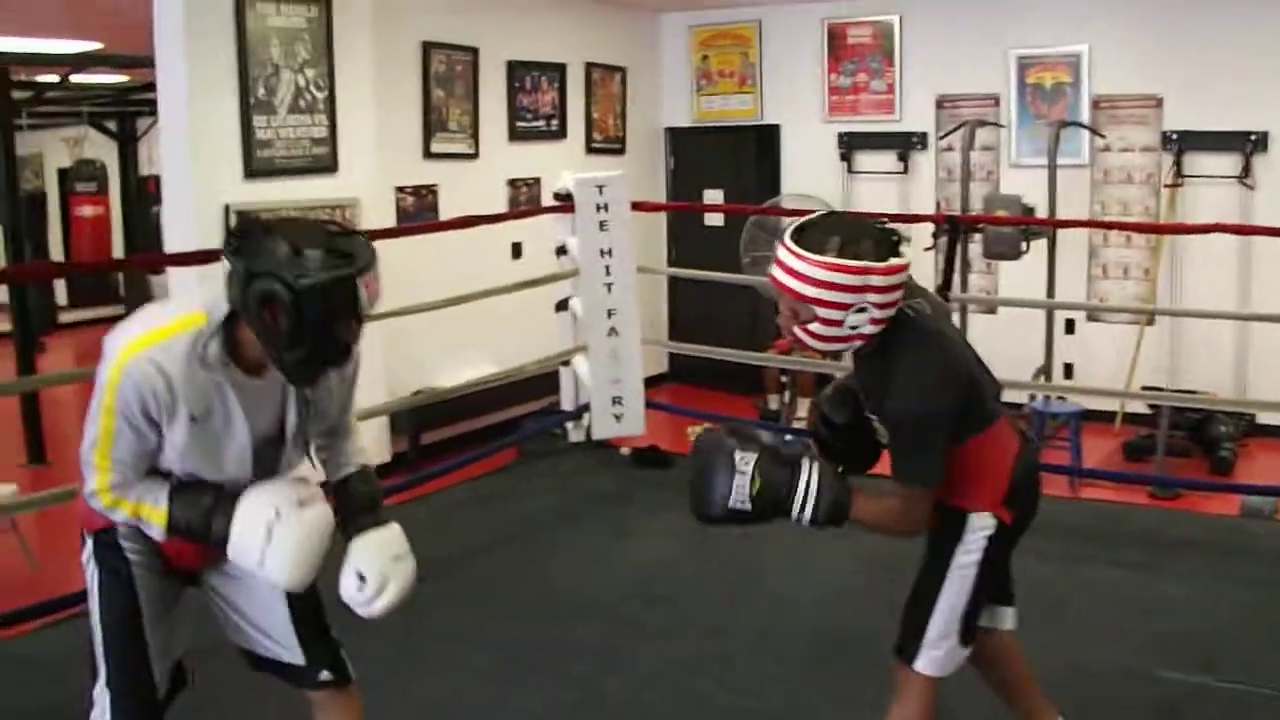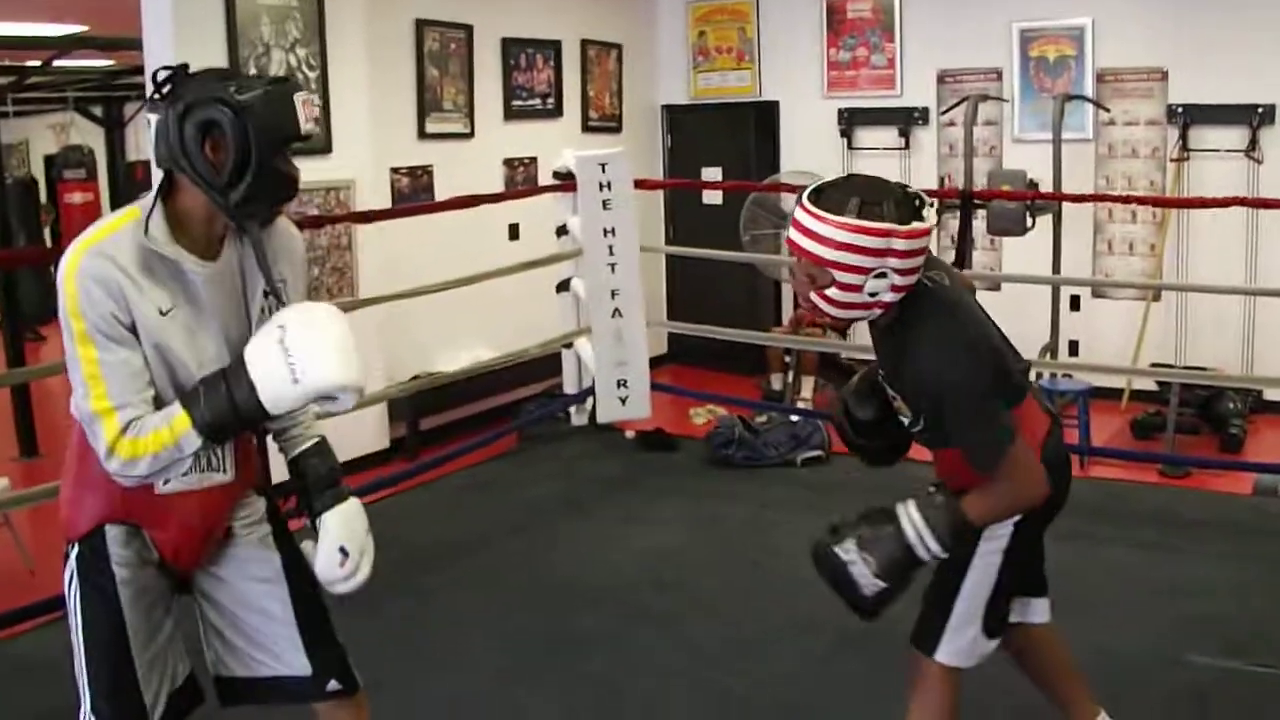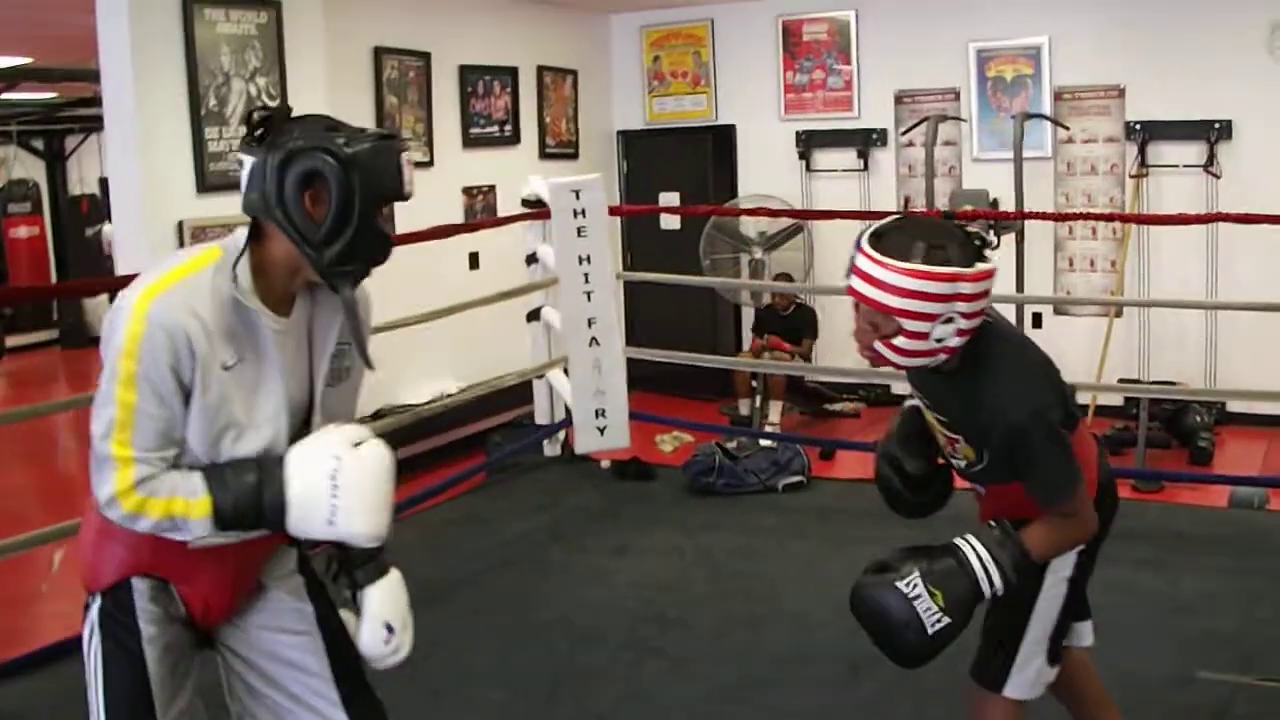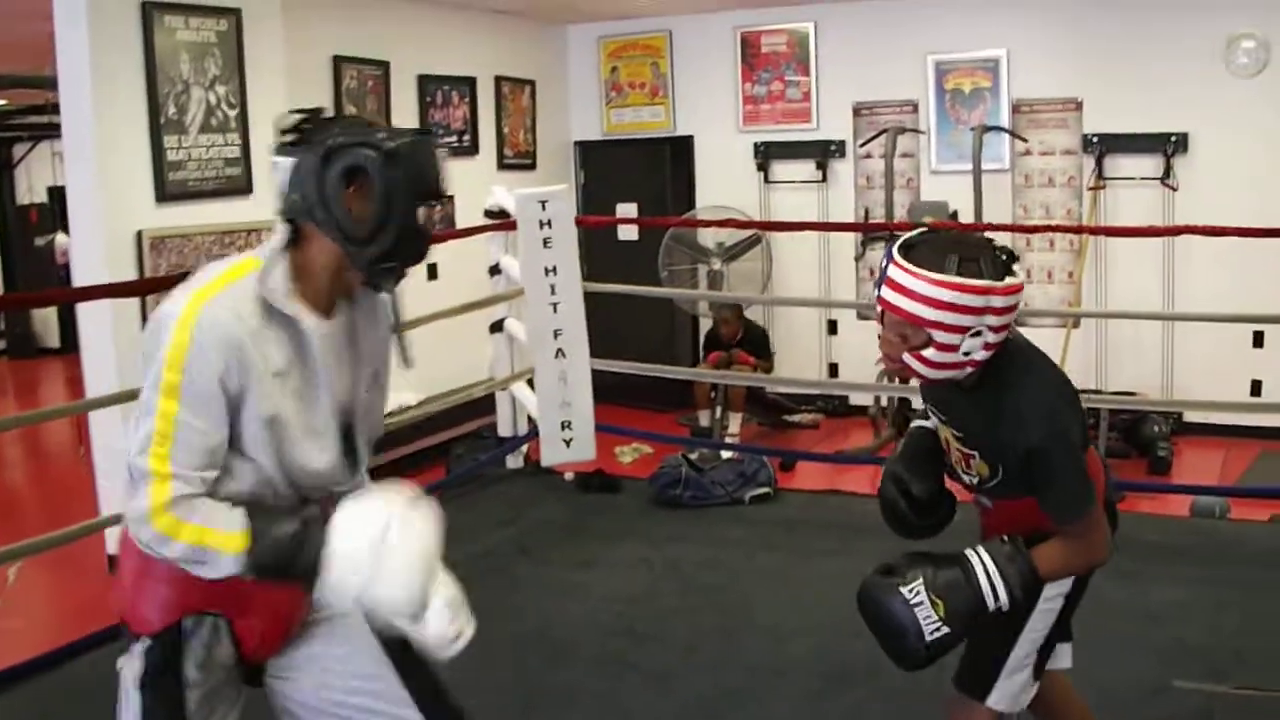
dt=0.5s
person 1, frame 1
left shoulder: (324, 353)
right shoulder: (146, 355)
left elbow: (333, 431)
right elbow: (110, 485)
left wrist: (368, 518)
right wrist: (219, 524)
left hip: (256, 525)
right hip: (139, 522)
left knee: (328, 679)
person 1, frame 2
left shoulder: (276, 242)
right shoulder: (99, 265)
right elbow: (124, 448)
left wrist: (325, 486)
right wrist: (244, 390)
left hip: (233, 500)
right hip: (122, 515)
person 1, frame 3
left shoulder: (339, 299)
right shoulder: (165, 308)
right elbow: (125, 491)
left wrist: (366, 561)
right wrist: (273, 493)
left hip: (262, 556)
right hip: (148, 565)
person 1, frame 4
left shoulder: (366, 309)
right shoulder: (210, 317)
right elbow: (164, 514)
left wrist: (407, 562)
right wrist: (313, 550)
left hip: (307, 590)
right hip: (192, 592)
person 2, frame 1
left shoulder: (914, 390)
right shoulder: (893, 297)
left elbow: (911, 513)
right elbow: (935, 311)
left wrist: (795, 487)
right wrist: (854, 392)
left hip: (984, 499)
right hip: (983, 472)
left knee: (919, 667)
right knee: (978, 627)
person 2, frame 2
left shoulder: (941, 364)
right shoulder: (914, 281)
left elbow: (1021, 485)
left wrist: (911, 531)
right wrist: (879, 386)
left hip: (1022, 480)
right hip: (1010, 452)
left knee: (937, 657)
right knee: (1014, 618)
person 2, frame 3
left shoulder: (1014, 401)
right shoulder: (938, 343)
left elbow: (1075, 522)
left wrist: (968, 570)
right wrist: (914, 427)
left hip: (1057, 513)
right hip: (1016, 498)
right knee: (1046, 648)
person 2, frame 4
left shoulder: (1035, 414)
right shoulder: (948, 358)
left elbow: (1090, 543)
left wrist: (973, 582)
right wrist: (921, 447)
left hip: (1057, 537)
right hip: (1010, 521)
right knee: (1029, 671)
